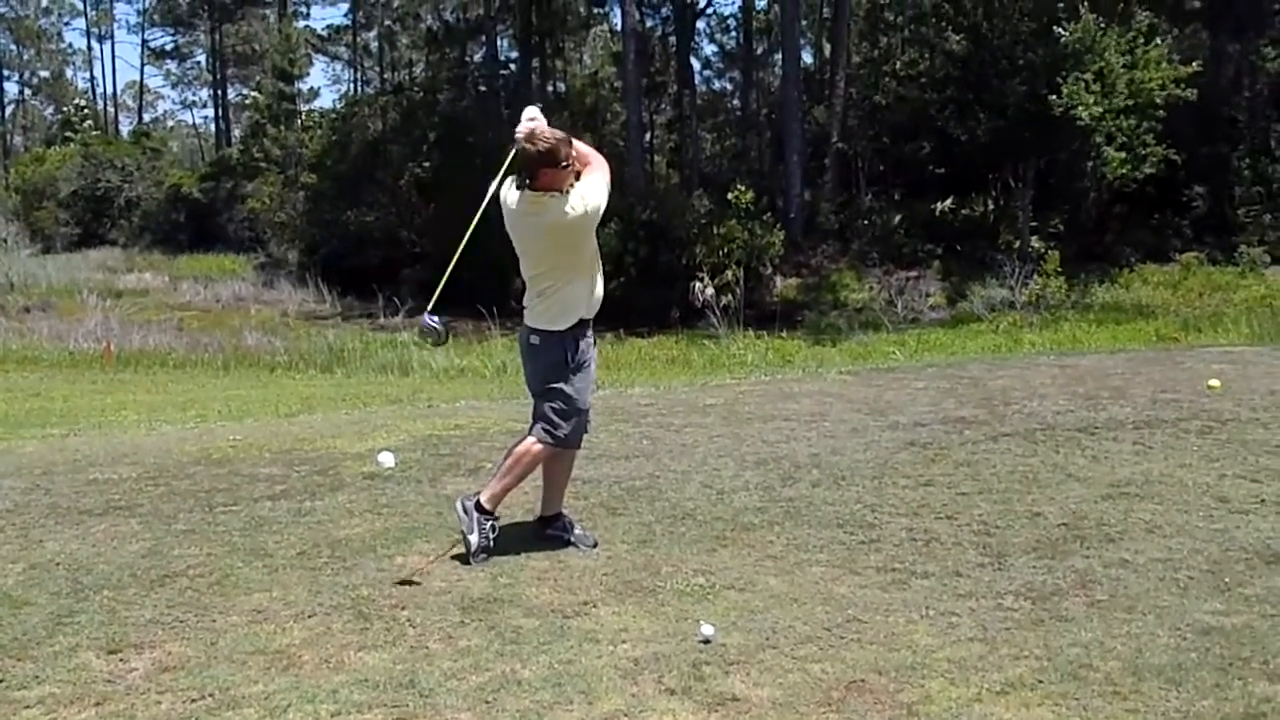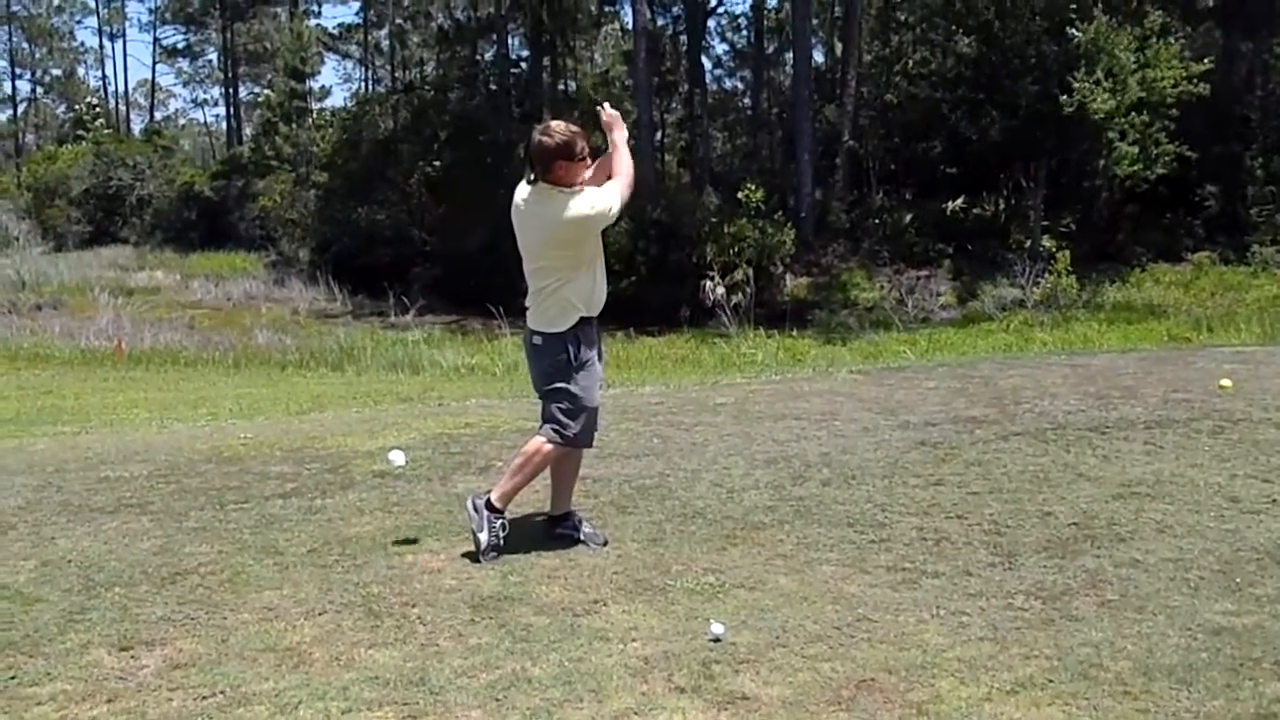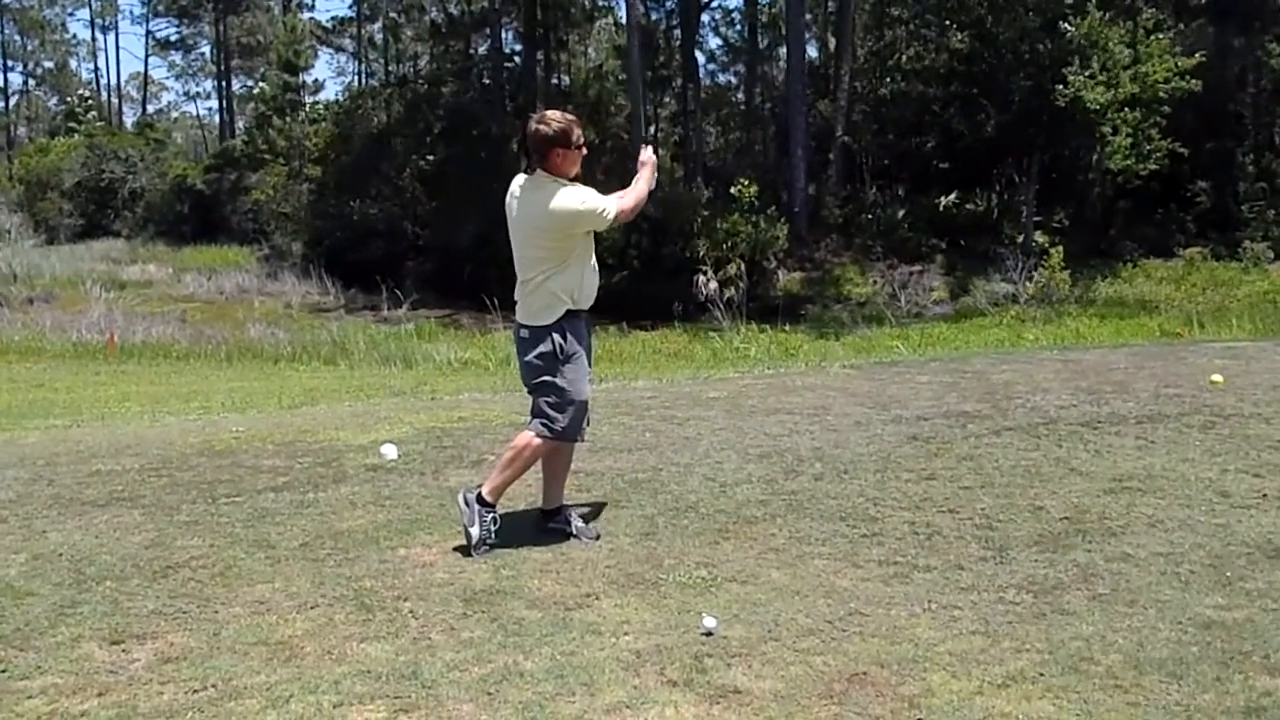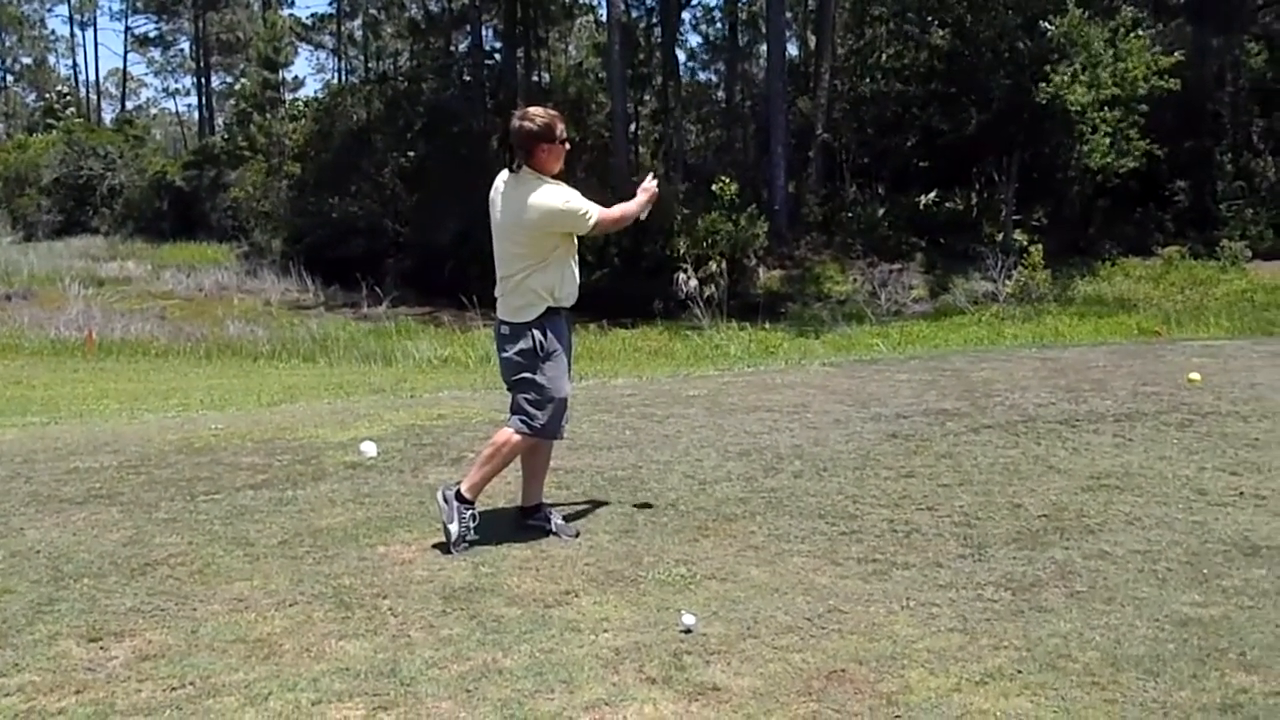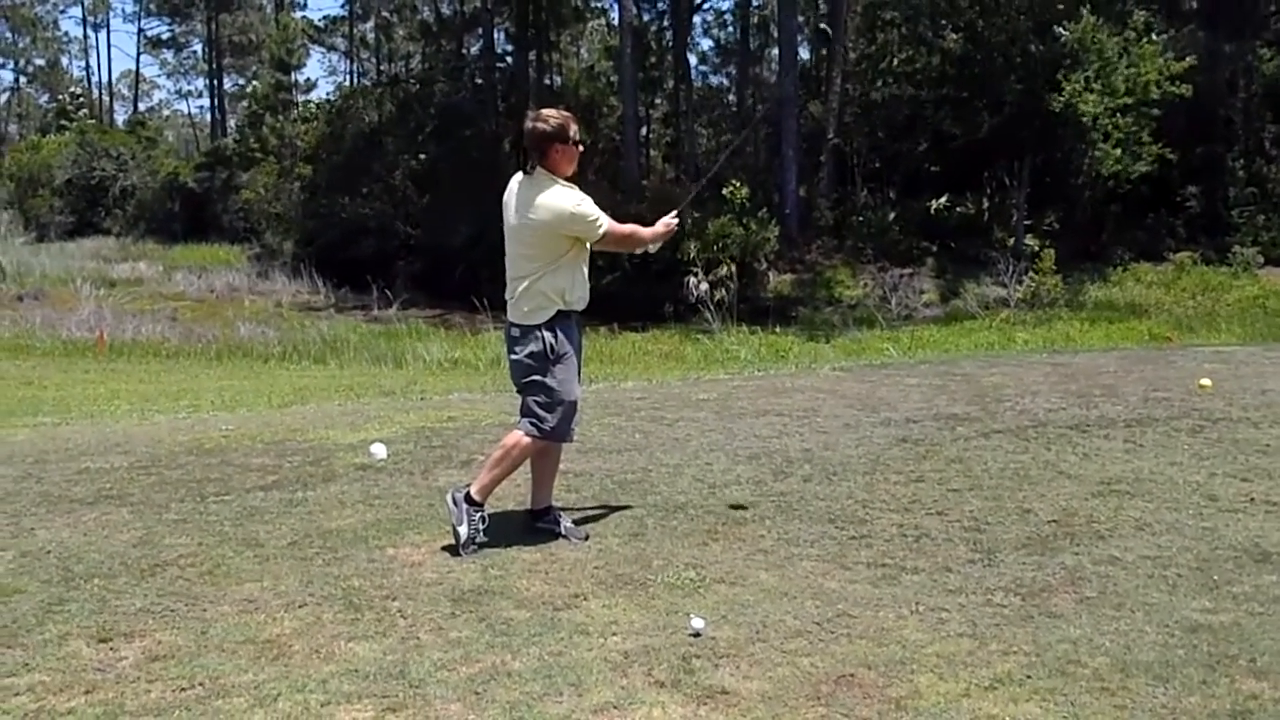
dt=0.3s
person 1, frame 1
left shoulder: (512, 197)
right shoulder: (574, 211)
right elbow: (599, 166)
left wrist: (533, 137)
right wrist: (554, 134)
left hip: (543, 329)
right hip: (566, 334)
left knee: (566, 427)
right knee: (553, 430)
left ankle: (551, 516)
right ankle: (483, 506)
person 1, frame 2
left shoulder: (526, 194)
right shoulder: (578, 212)
left elbow: (586, 181)
right elbow: (622, 183)
left wrist: (602, 144)
right wrist: (617, 134)
left hip: (552, 328)
right hip: (567, 334)
left knee: (576, 424)
right knee: (562, 428)
left ankle: (561, 514)
right ankle: (492, 505)
person 1, frame 3
left shoulder: (521, 187)
right shoulder: (569, 201)
right elbow: (623, 210)
left wrist: (631, 185)
right wrist: (646, 175)
left hip: (545, 319)
right hip: (556, 326)
left knee: (568, 419)
right knee: (553, 423)
left ankle: (553, 508)
right ankle: (483, 499)
person 1, frame 4
left shoulder: (506, 184)
right shoulder: (553, 200)
right elbow: (606, 220)
left wrist: (630, 204)
right wrist: (642, 199)
left hip: (526, 317)
right hip: (536, 323)
left knee: (547, 417)
right knee: (532, 420)
left ankle: (533, 505)
right ankle: (463, 496)
person 1, frame 5
left shoulder: (520, 186)
right shoulder: (565, 203)
right elbow: (617, 236)
left wrist: (637, 241)
right wrist: (656, 234)
left hip: (536, 319)
right hip: (546, 326)
left knee: (557, 418)
right knee: (542, 422)
left ankle: (542, 509)
right ankle: (472, 498)
